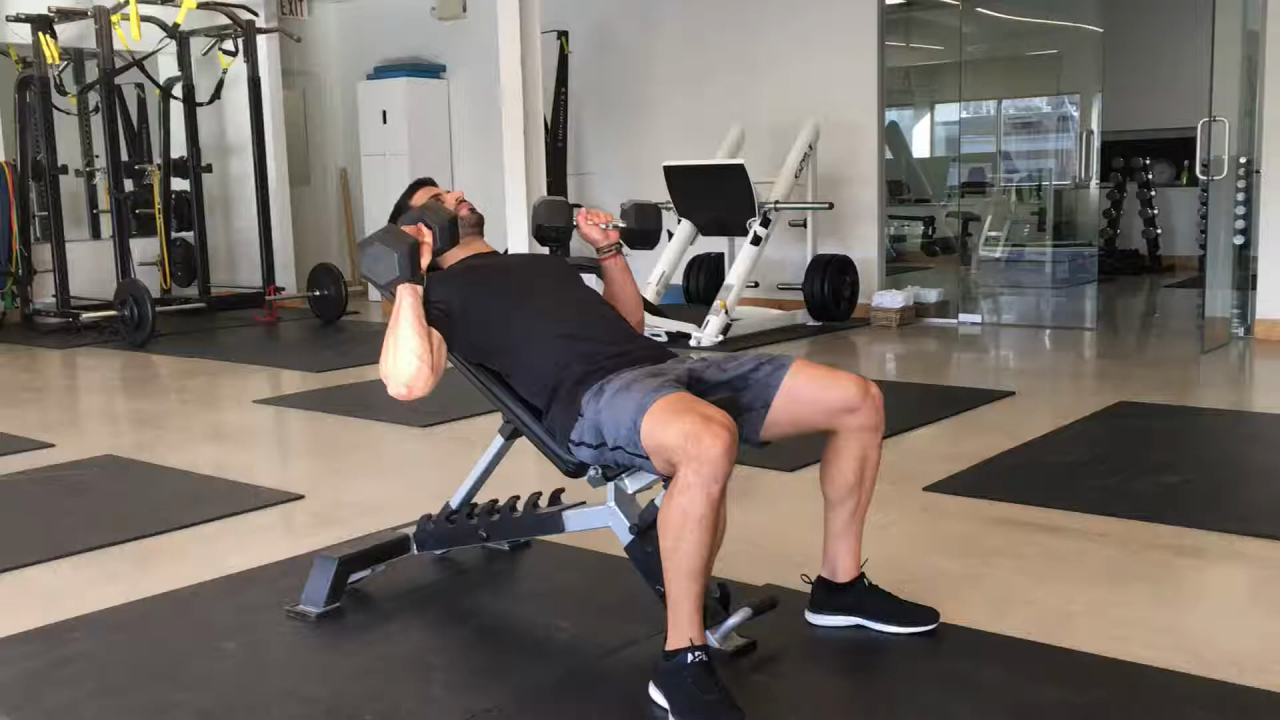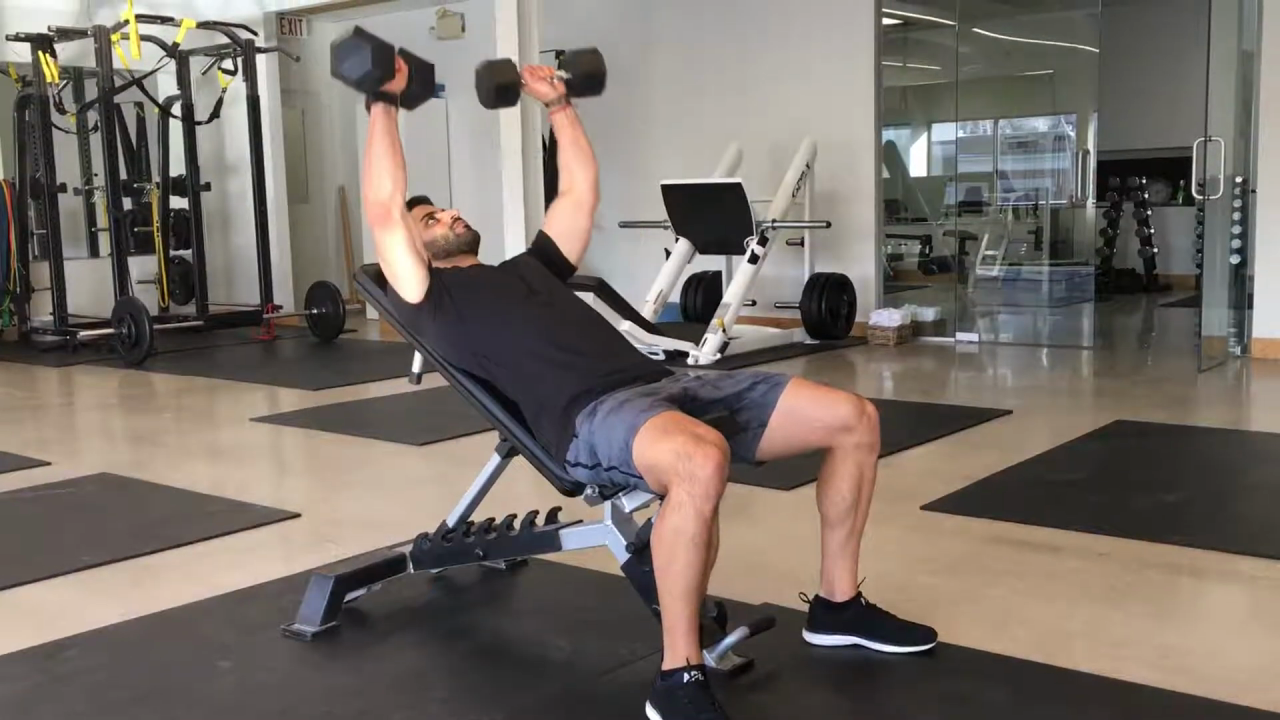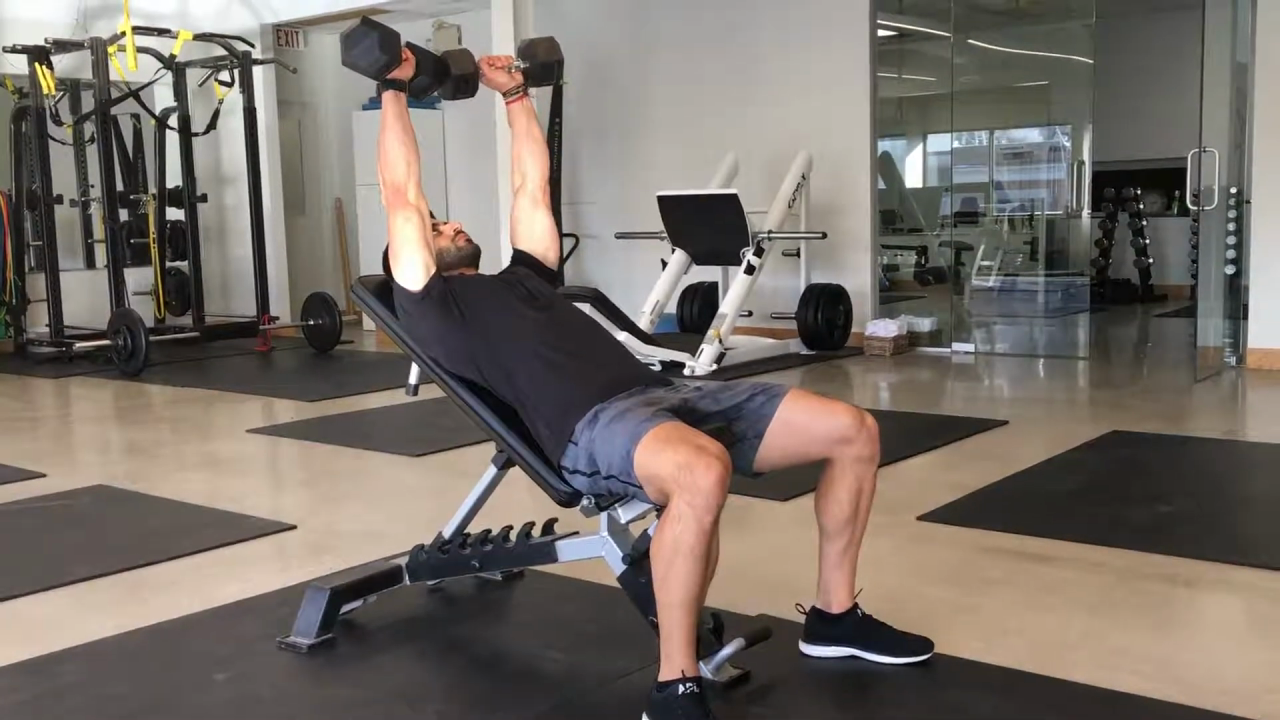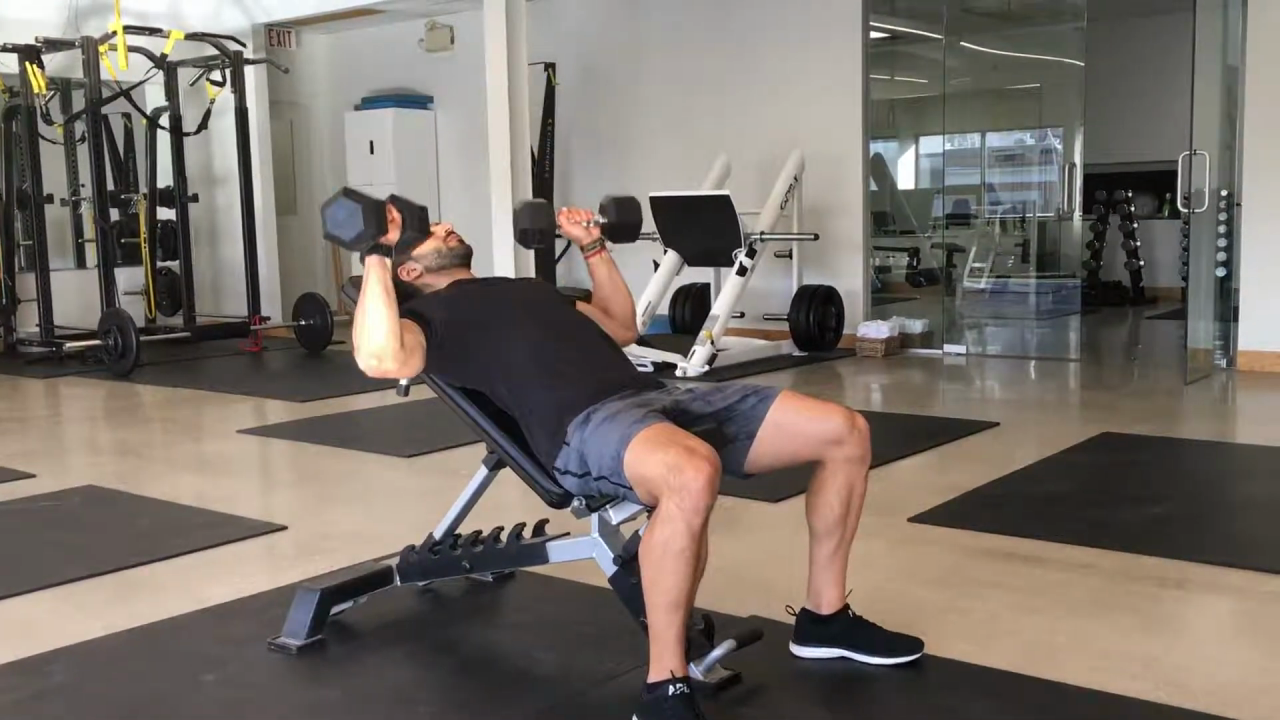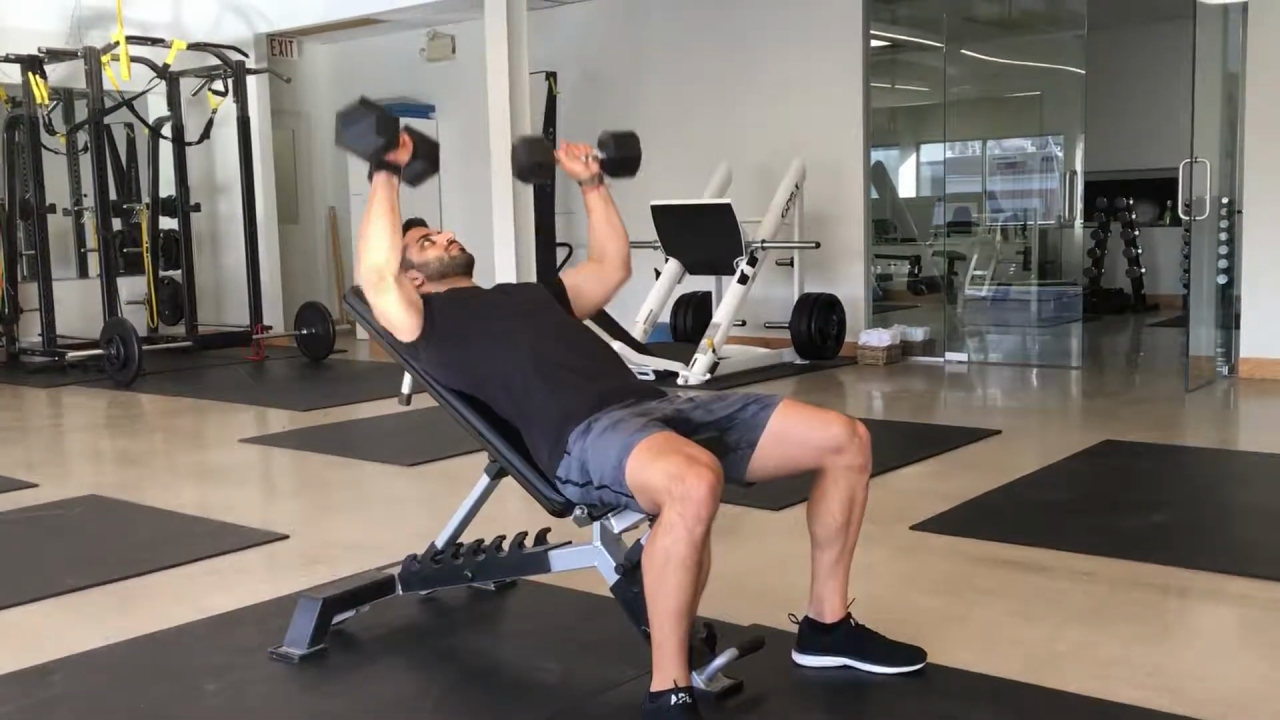
dt=1s
person 1, frame 1
left shoulder: (537, 258)
right shoulder: (443, 290)
right elbow: (406, 383)
left wrist: (608, 249)
right wrist: (409, 280)
left hip: (665, 364)
right hip: (594, 394)
left knee: (858, 400)
right knee: (709, 443)
left ankle: (840, 585)
right ankle: (682, 661)
person 1, frame 2
left shoulder: (527, 268)
right shoulder: (434, 297)
left elbow: (580, 190)
right elbow: (383, 214)
left wrist: (558, 105)
right wrist: (384, 105)
left hip: (661, 383)
right hip: (589, 417)
left knee: (853, 420)
right knee: (701, 463)
left ankle: (838, 604)
person 1, frame 3
left shoulder: (521, 277)
right shoulder: (433, 305)
left elbow: (533, 186)
right elbow: (399, 198)
left wrist: (514, 93)
right wrist: (394, 90)
left hip: (660, 393)
right hip: (590, 426)
left knee: (853, 431)
right knee: (703, 474)
left ankle: (835, 616)
person 1, frame 4
left shoulder: (524, 286)
right shoulder: (428, 313)
left elbow: (621, 329)
right elbow: (380, 360)
left wrist: (592, 249)
right wrist: (378, 255)
left hip: (651, 395)
right hip: (583, 425)
left knee: (845, 432)
right knee: (692, 476)
left ankle: (824, 618)
person 1, frame 5
left shoulder: (524, 291)
right shoulder: (430, 319)
left elbow: (612, 267)
right elbow: (376, 277)
left wrist: (592, 184)
right wrist: (386, 176)
left hip: (650, 401)
right hip: (583, 436)
left knee: (845, 441)
right knee: (694, 482)
left ankle: (827, 623)
